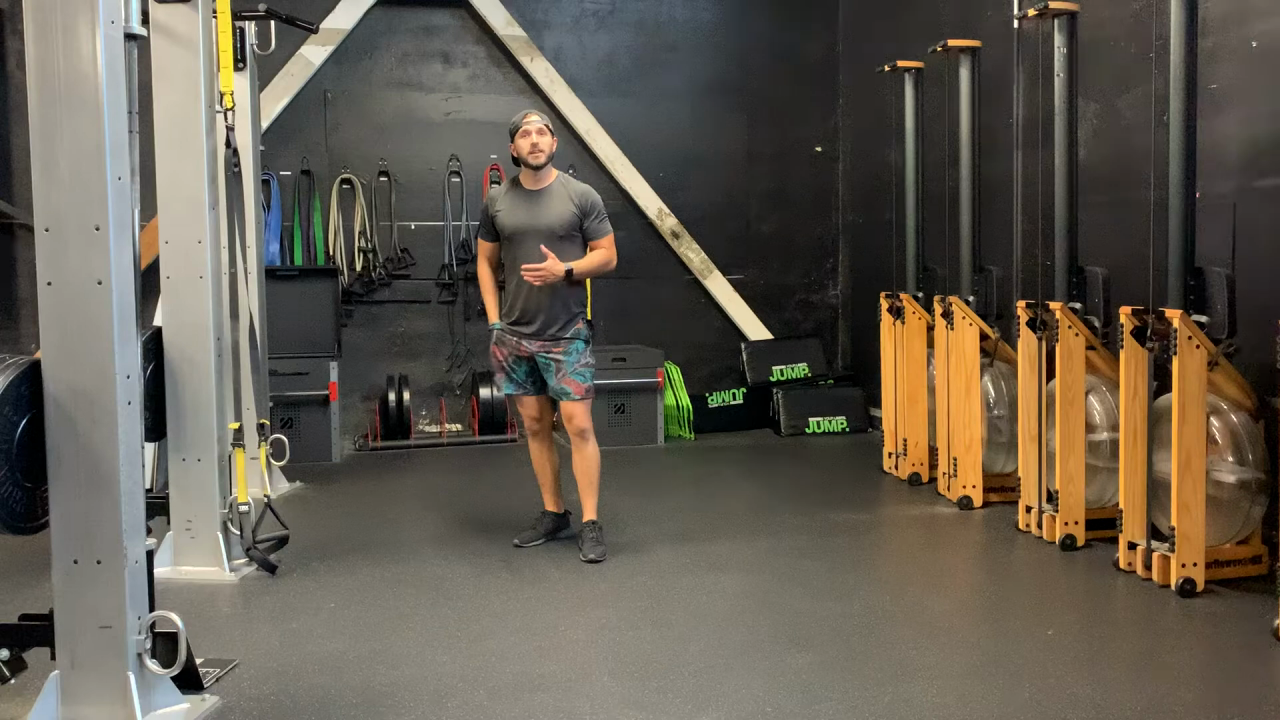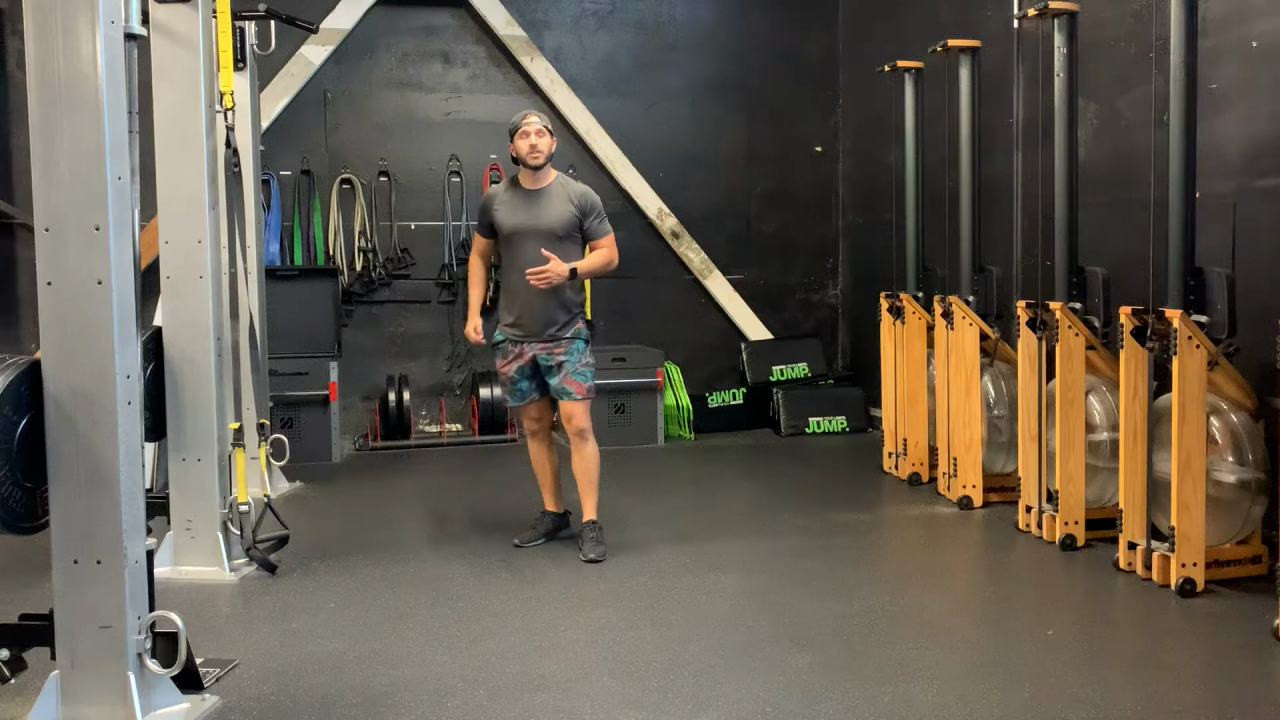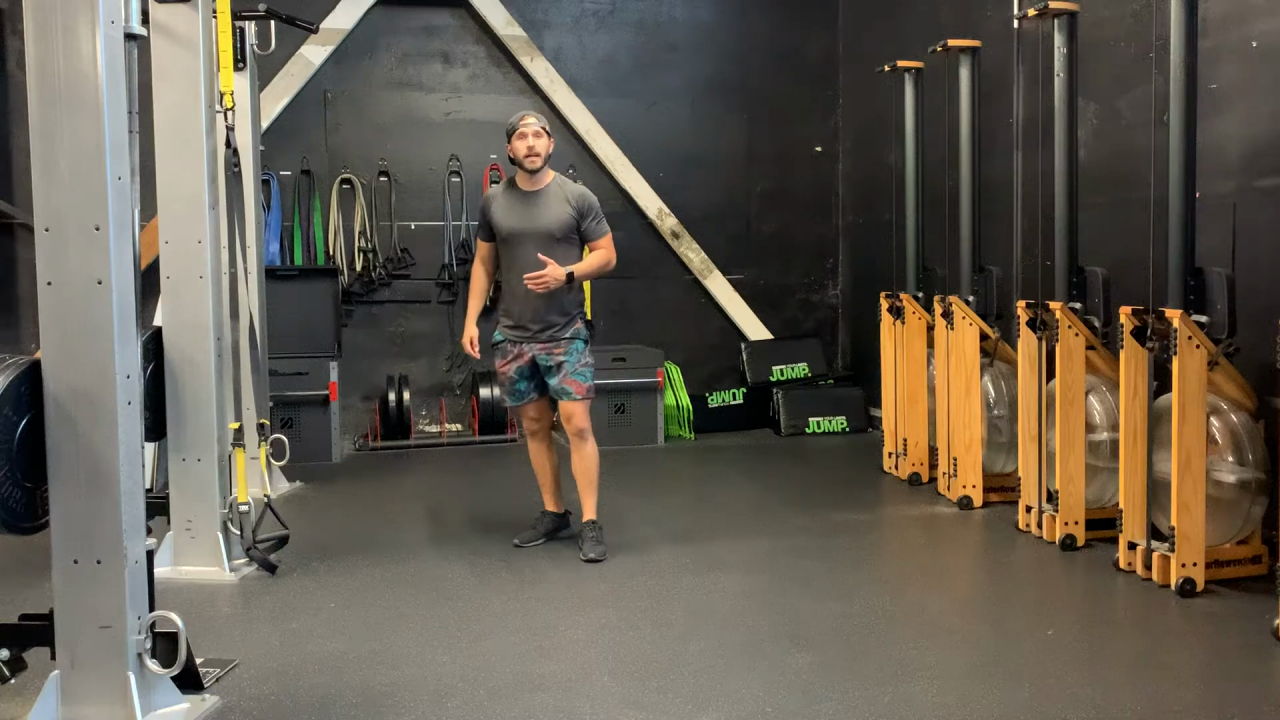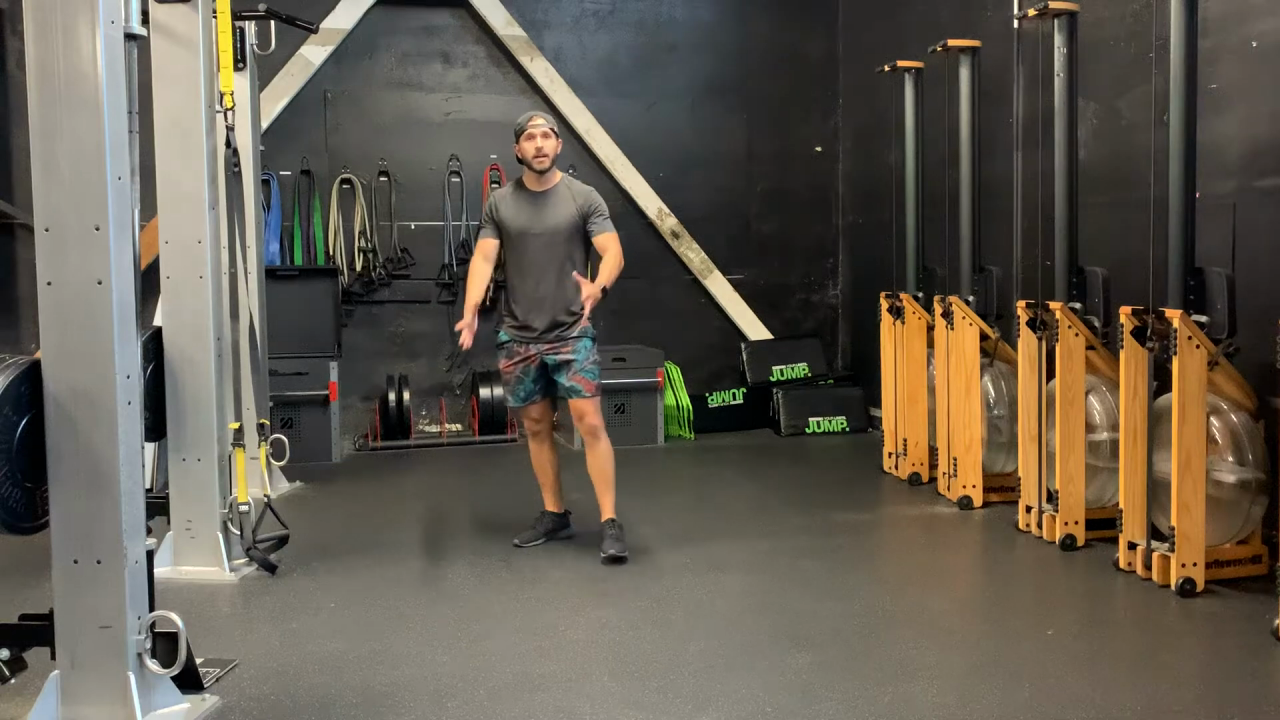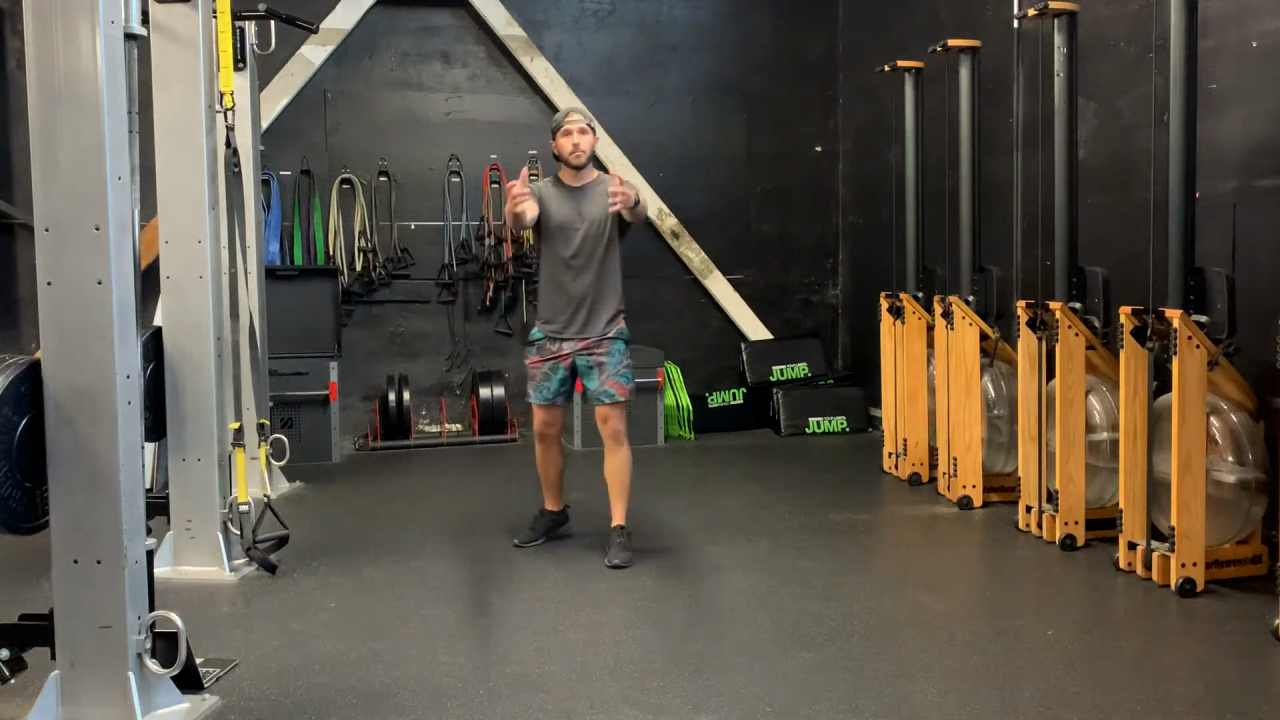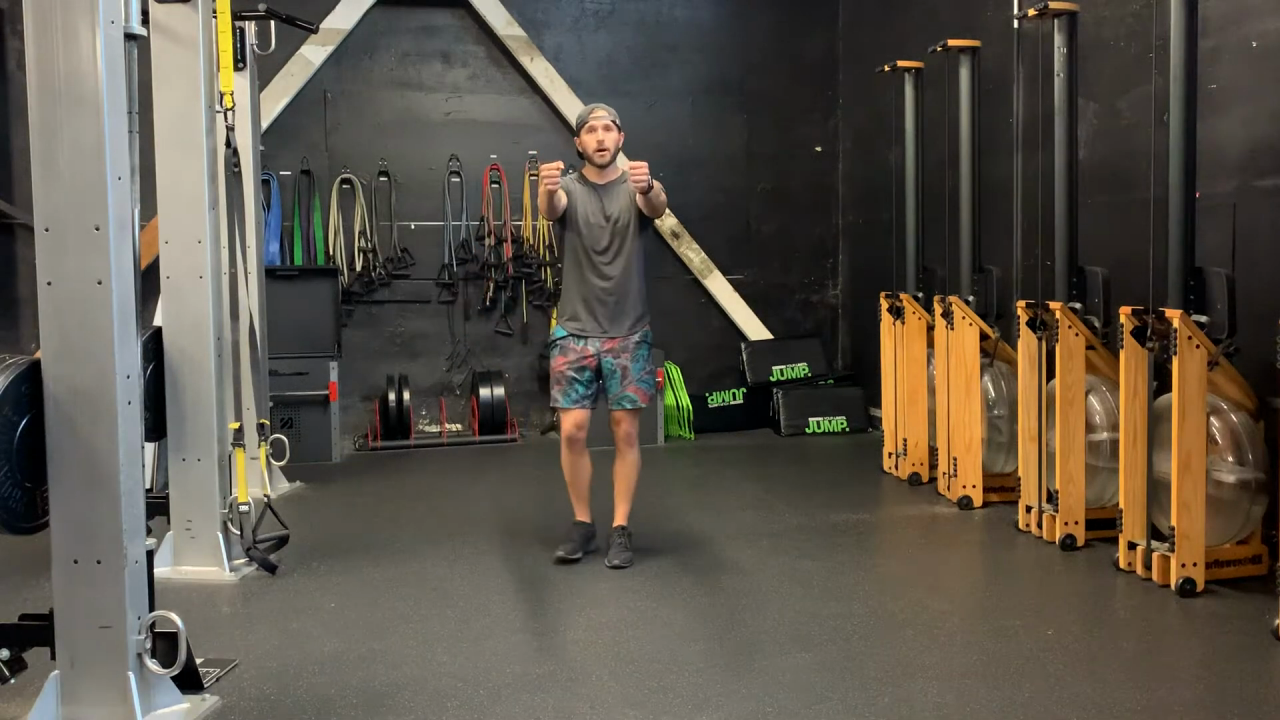
dt=0.4s
person 1, frame 1
left shoulder: (581, 196)
right shoulder: (496, 200)
left elbow: (607, 256)
right elbow: (486, 261)
left wrist: (565, 270)
right wrist: (494, 320)
left hip: (566, 333)
right hip: (516, 335)
left knee: (578, 424)
right knee: (535, 425)
left ankle: (590, 523)
right ankle: (553, 513)
person 1, frame 2
left shoulder: (580, 196)
right shoulder: (495, 199)
left elbow: (609, 255)
right elbow: (479, 256)
left wrist: (569, 270)
right wrist: (474, 313)
left hip: (566, 333)
right hip: (513, 337)
left knee: (578, 425)
right knee: (535, 426)
left ankle: (591, 523)
right ankle: (553, 513)
person 1, frame 3
left shoulder: (577, 197)
right shoulder: (493, 201)
left elbow: (607, 255)
right elbow: (484, 263)
left wrist: (566, 274)
right wrist: (471, 320)
left hip: (565, 333)
right hip: (513, 336)
left knee: (577, 425)
right knee: (535, 426)
left ankle: (590, 523)
right ankle: (553, 513)
person 1, frame 4
left shoulder: (584, 198)
right shoulder: (499, 202)
left elbow: (612, 253)
right elbow: (483, 259)
left wrist: (598, 287)
right wrist: (471, 310)
left hip: (572, 333)
right hip: (519, 336)
left knee: (590, 423)
right knee: (536, 427)
left ankle: (610, 522)
right ankle: (554, 514)
person 1, frame 5
left shoulder: (615, 189)
right shoulder: (540, 192)
left elbow: (639, 209)
right elbow: (524, 217)
left wrist: (630, 200)
right wrist: (514, 207)
left hip: (605, 332)
right hip: (550, 334)
left knee: (613, 429)
right knee: (546, 429)
left ankle: (619, 529)
right ankle: (553, 512)
person 1, frame 6
left shoulder: (638, 188)
right shoulder: (568, 189)
left elbow: (658, 206)
right elbow: (549, 209)
left wrist: (647, 186)
right wrist: (546, 187)
left hip: (628, 334)
right hip: (573, 332)
left knee: (626, 433)
right knee: (572, 431)
left ankle: (620, 529)
right ankle: (582, 525)
